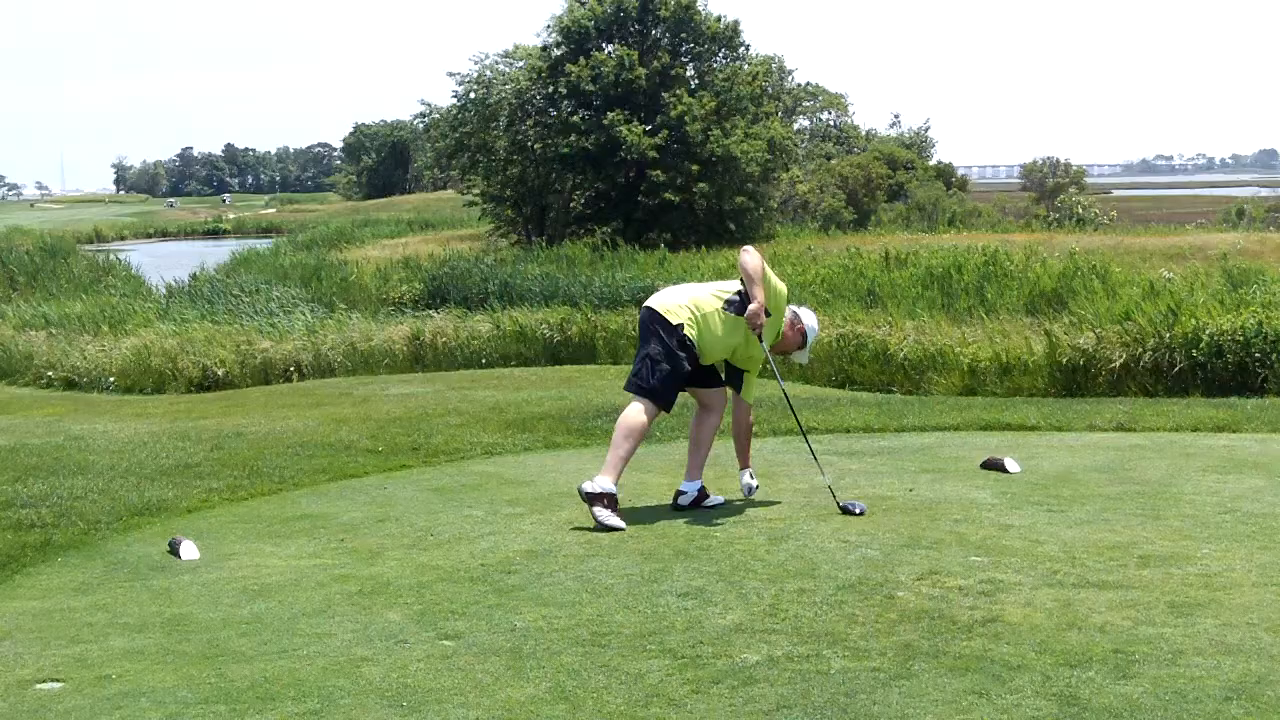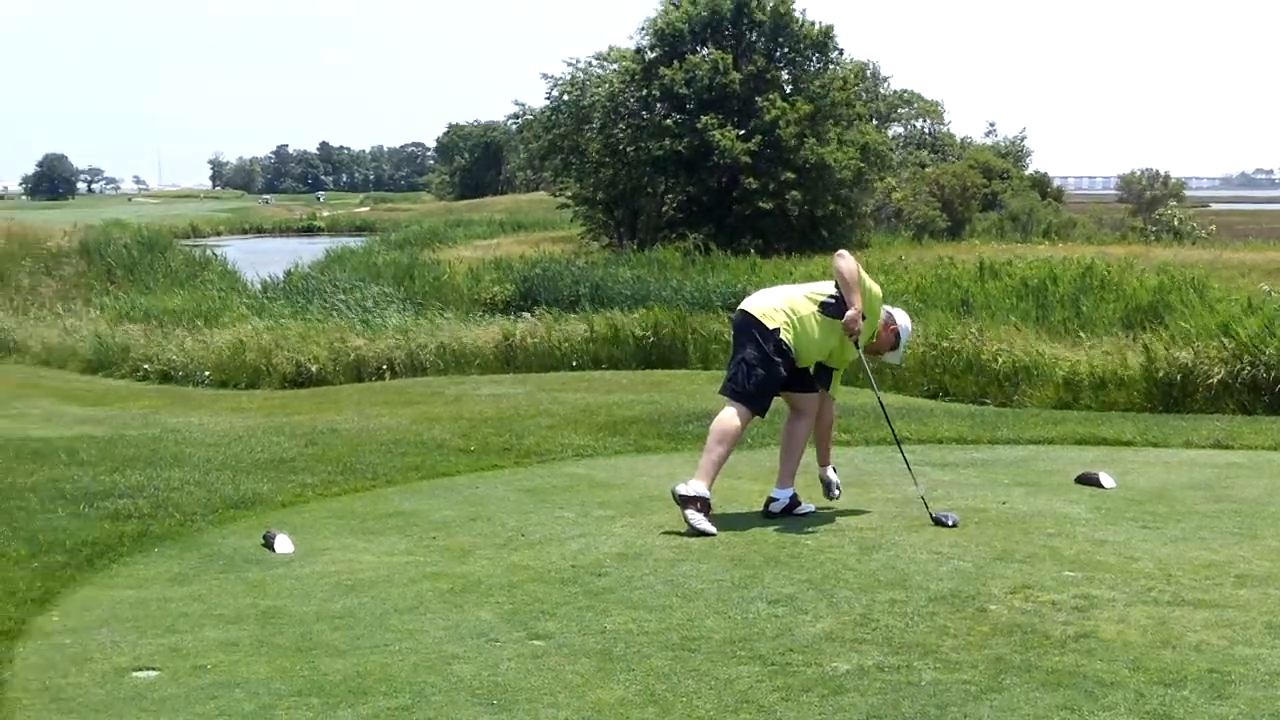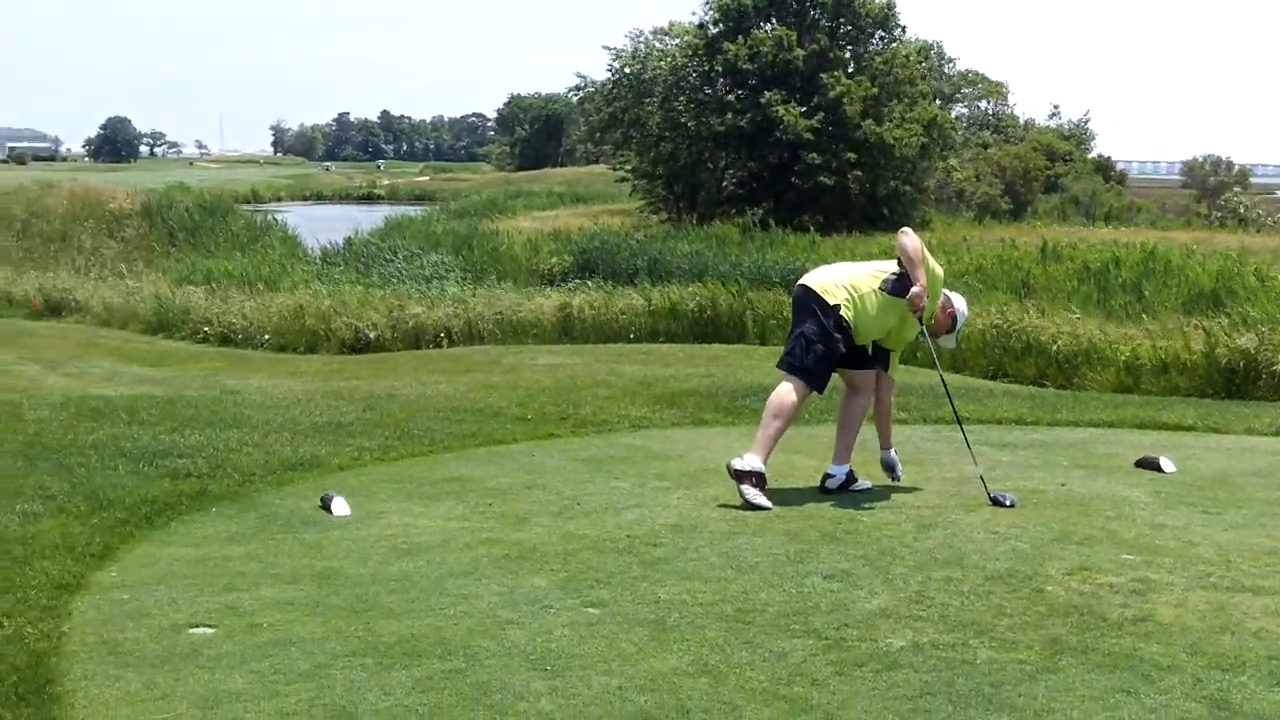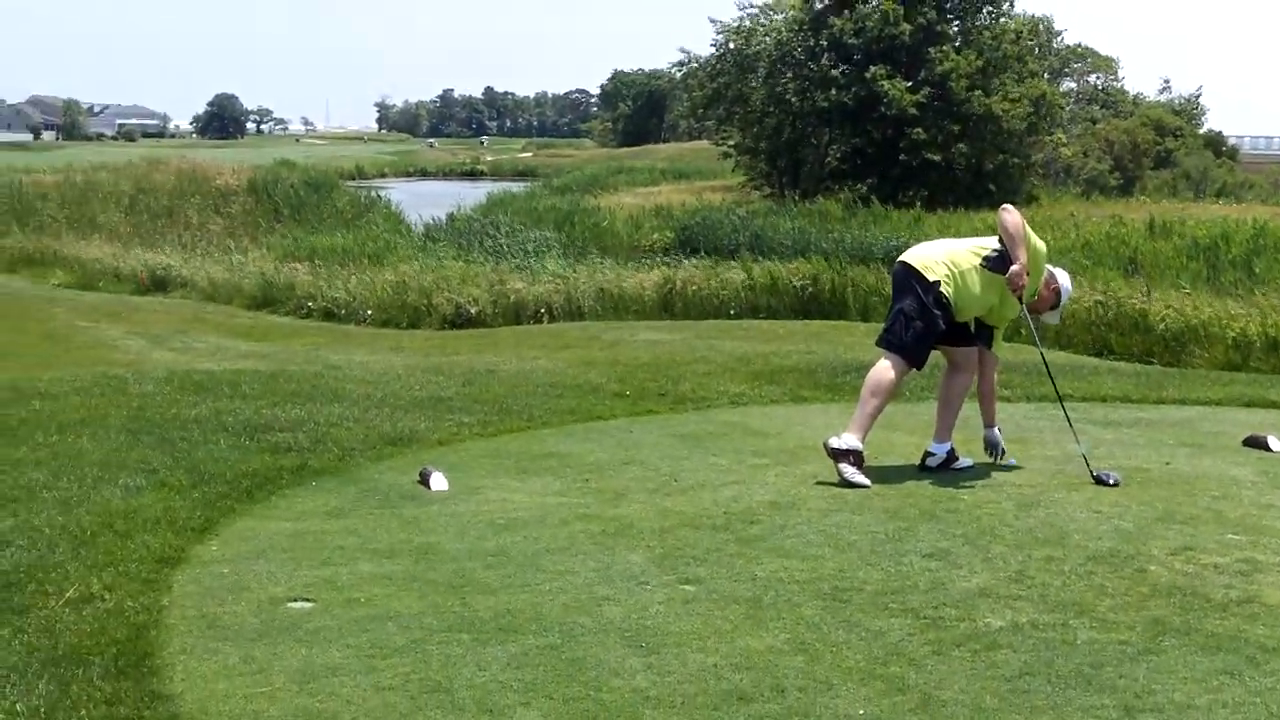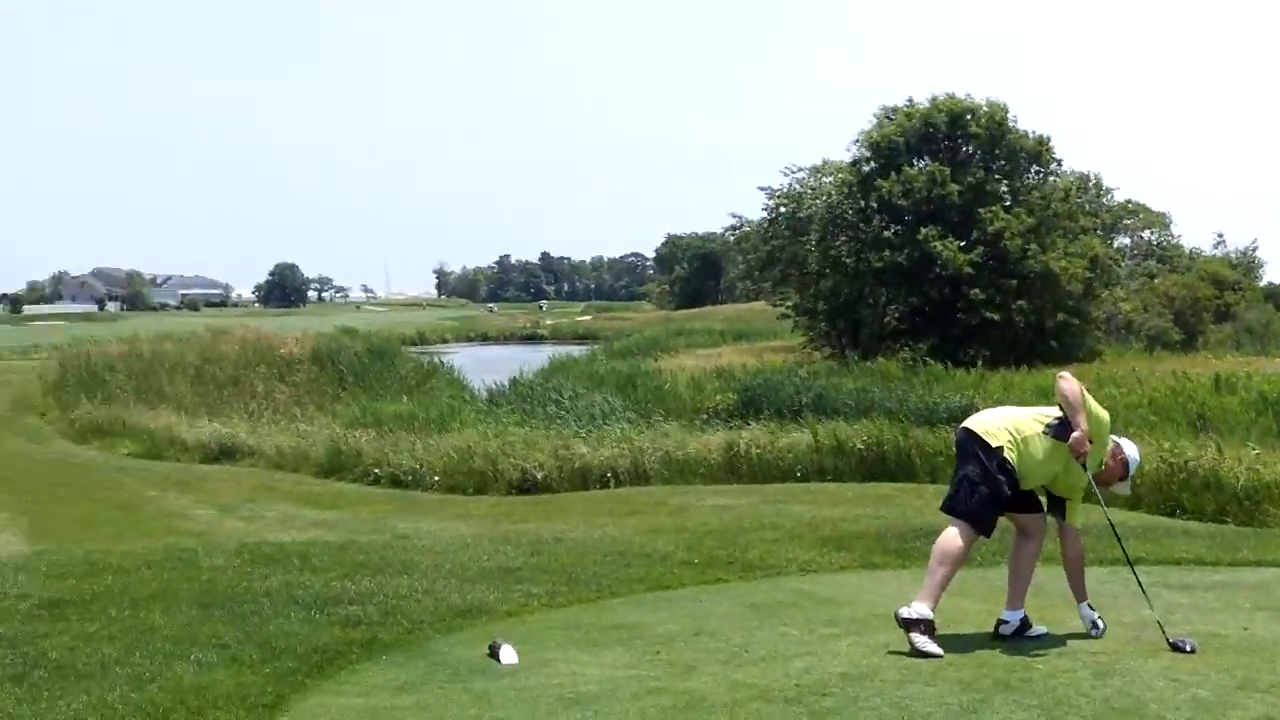
dt=0.4s
person 1, frame 1
left shoulder: (753, 354)
right shoulder: (777, 298)
left elbow: (743, 413)
right elbow: (747, 252)
left wrist: (745, 470)
right wrist: (758, 303)
right hip: (671, 317)
left knee: (715, 400)
right knee: (647, 403)
left ankle: (690, 490)
right ankle: (602, 489)
person 1, frame 2
left shoulder: (842, 352)
right shoulder: (872, 299)
left elbow: (824, 409)
right elbow: (842, 257)
left wrist: (825, 468)
right wrist: (855, 309)
right hip: (766, 320)
left knee: (807, 405)
right knee: (742, 407)
left ankle: (782, 497)
right ankle: (695, 493)
person 1, frame 3
left shoulder: (900, 332)
right shoulder: (934, 278)
left elbow: (883, 392)
right elbow: (905, 234)
left wrist: (887, 450)
right wrist: (920, 285)
right hip: (826, 296)
left knee: (863, 383)
right knee: (800, 383)
left ankle: (838, 473)
right ankle: (750, 467)
person 1, frame 4
left shoulder: (1002, 310)
right shoulder: (1036, 256)
left elbow: (986, 371)
right elbow: (1007, 211)
left wrist: (991, 429)
right wrist: (1020, 264)
right hip: (927, 273)
left knee: (966, 360)
right knee: (899, 360)
left ankle: (939, 451)
right ankle: (848, 446)
person 1, frame 5
left shoulder: (1073, 481)
right shoulder: (1100, 424)
left elbow: (1071, 545)
right elbow: (1064, 379)
left wrist: (1084, 606)
right wrist: (1081, 431)
right hip: (990, 439)
left knee: (1034, 526)
right knee: (966, 527)
left ankle: (1011, 619)
right ankle: (918, 615)
